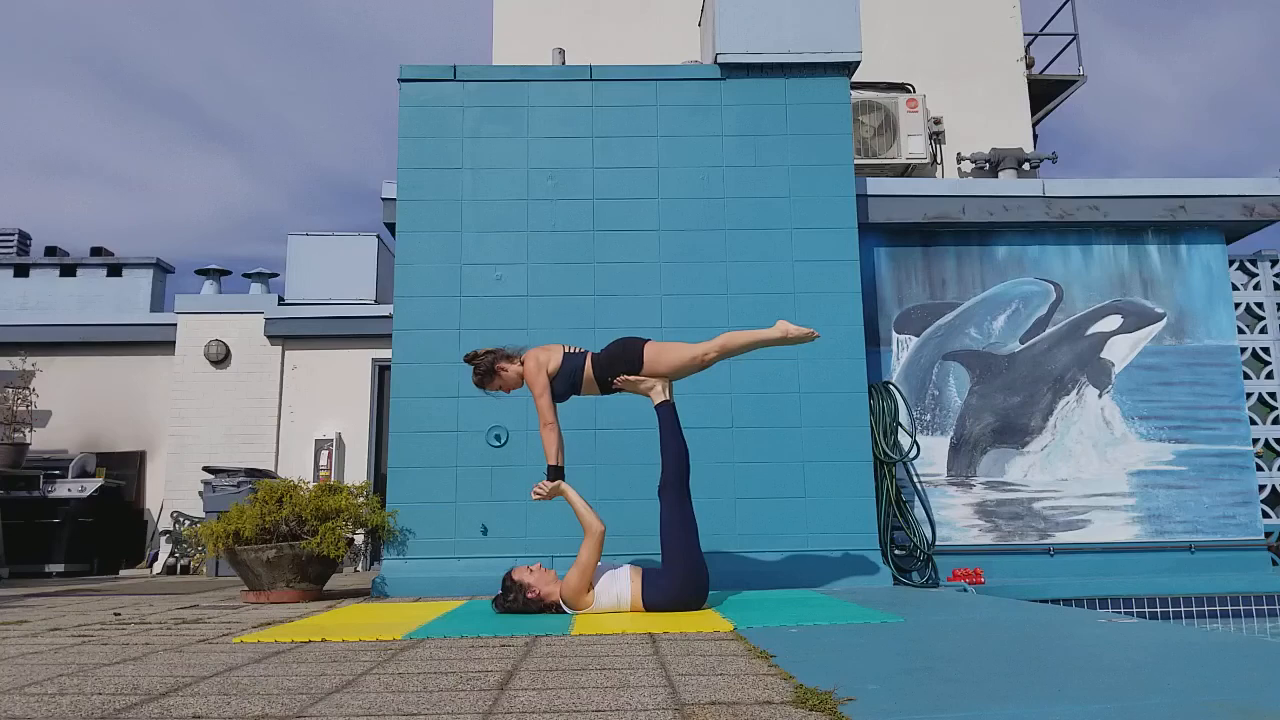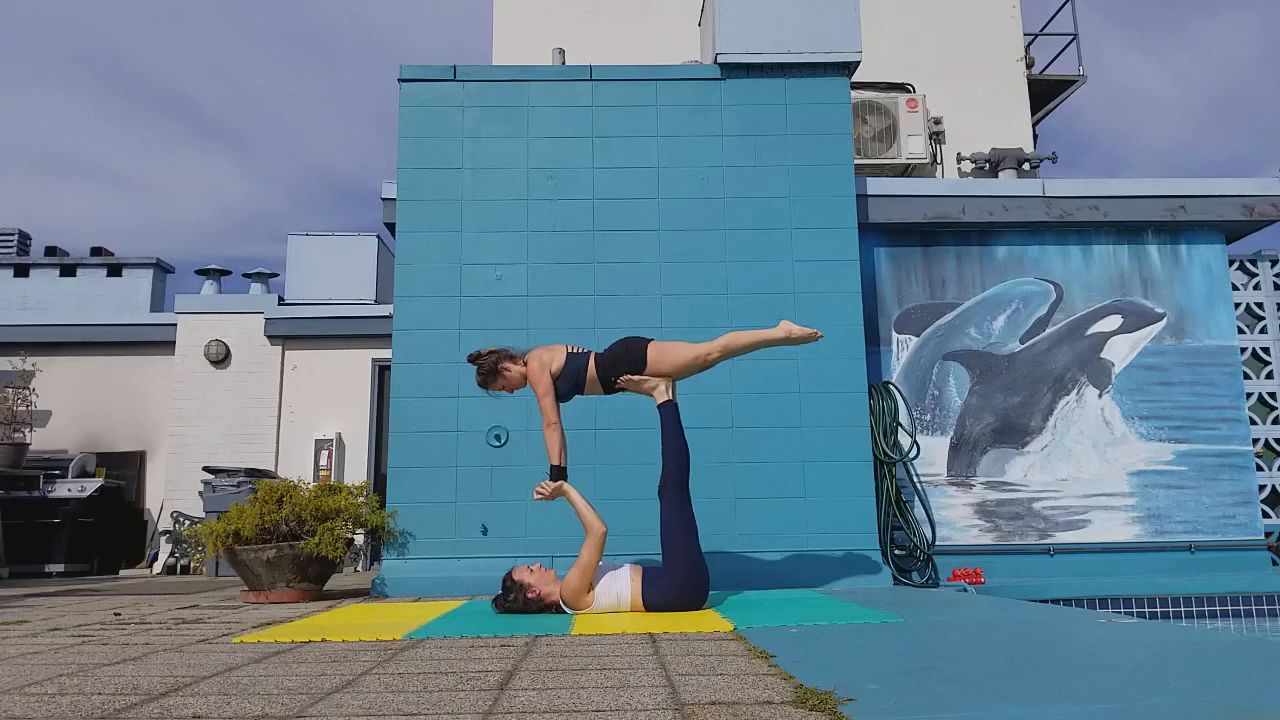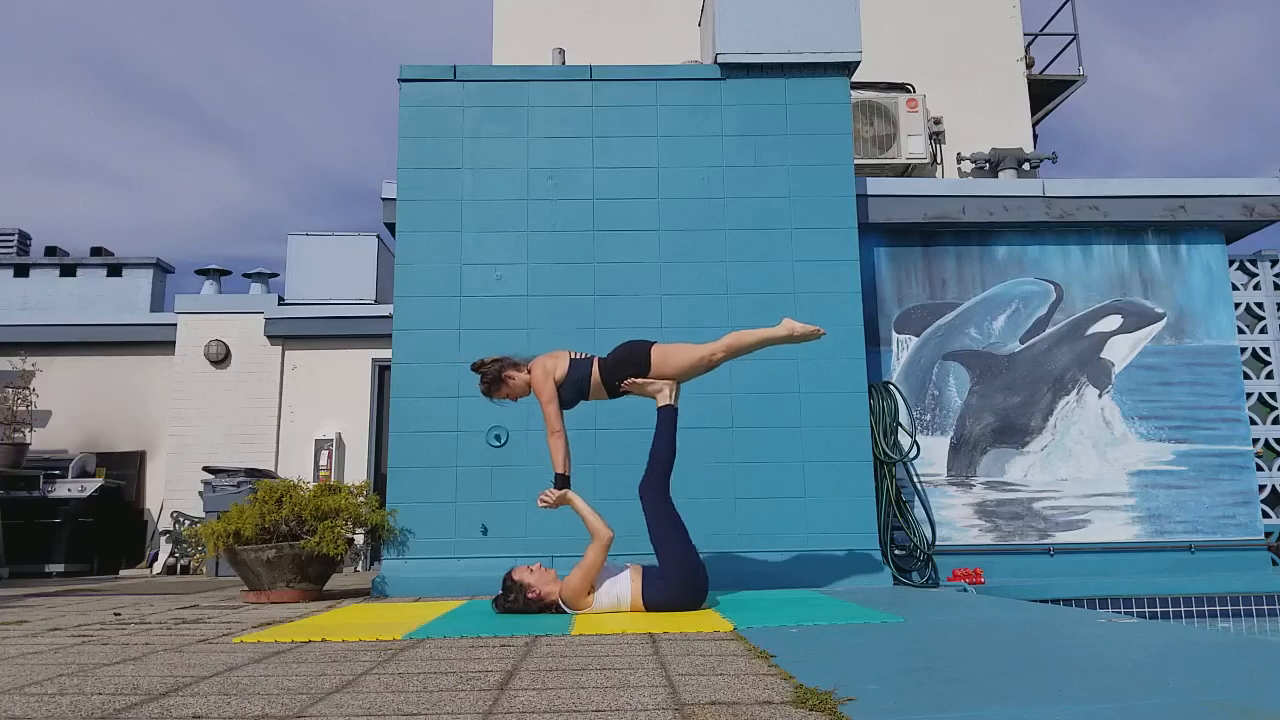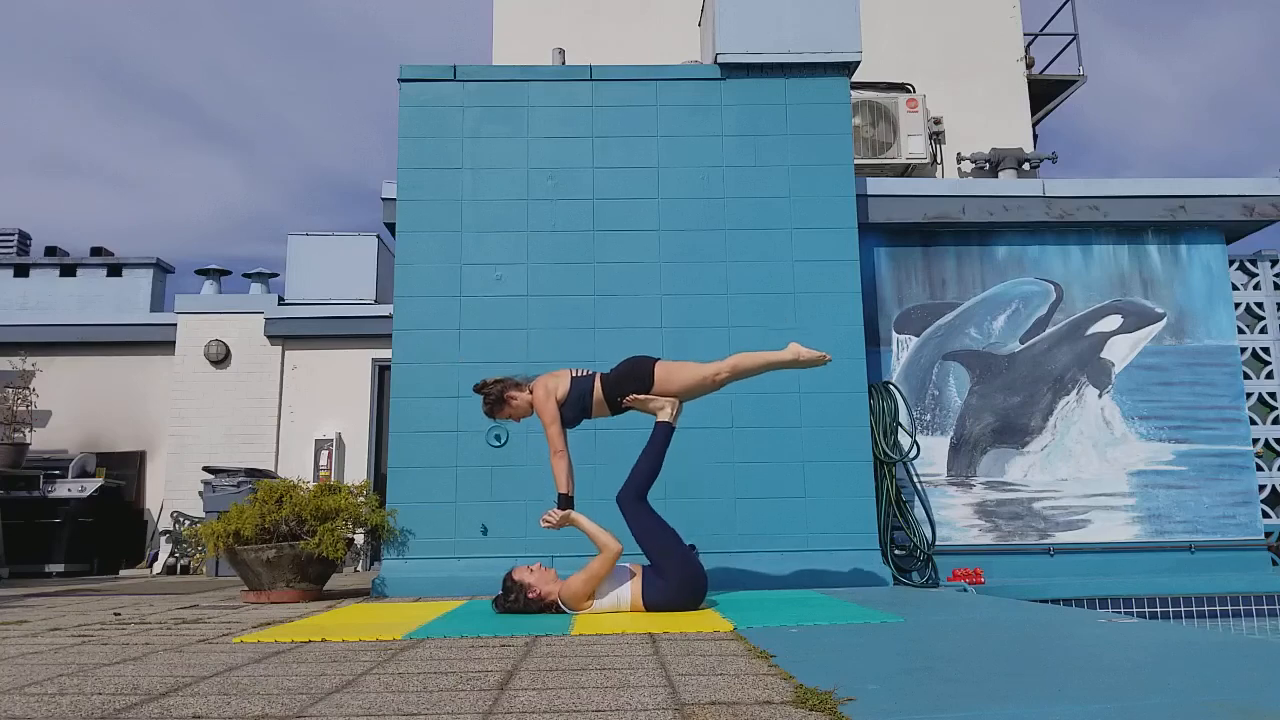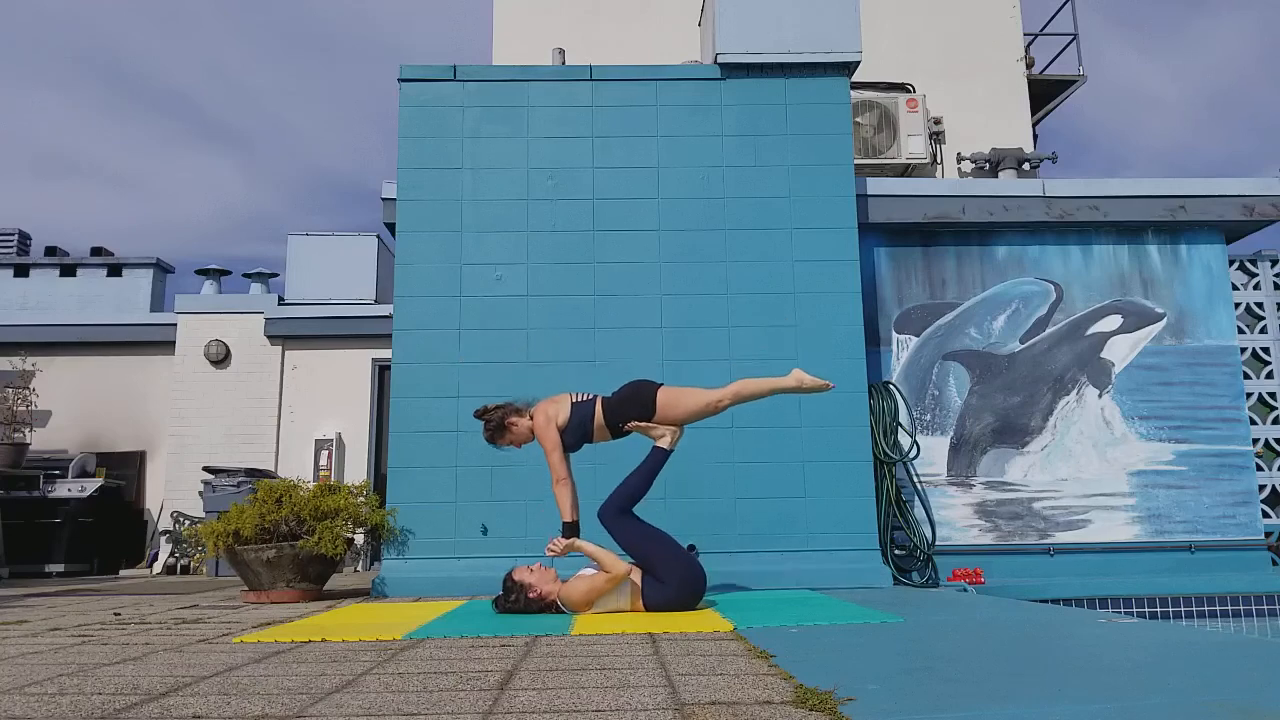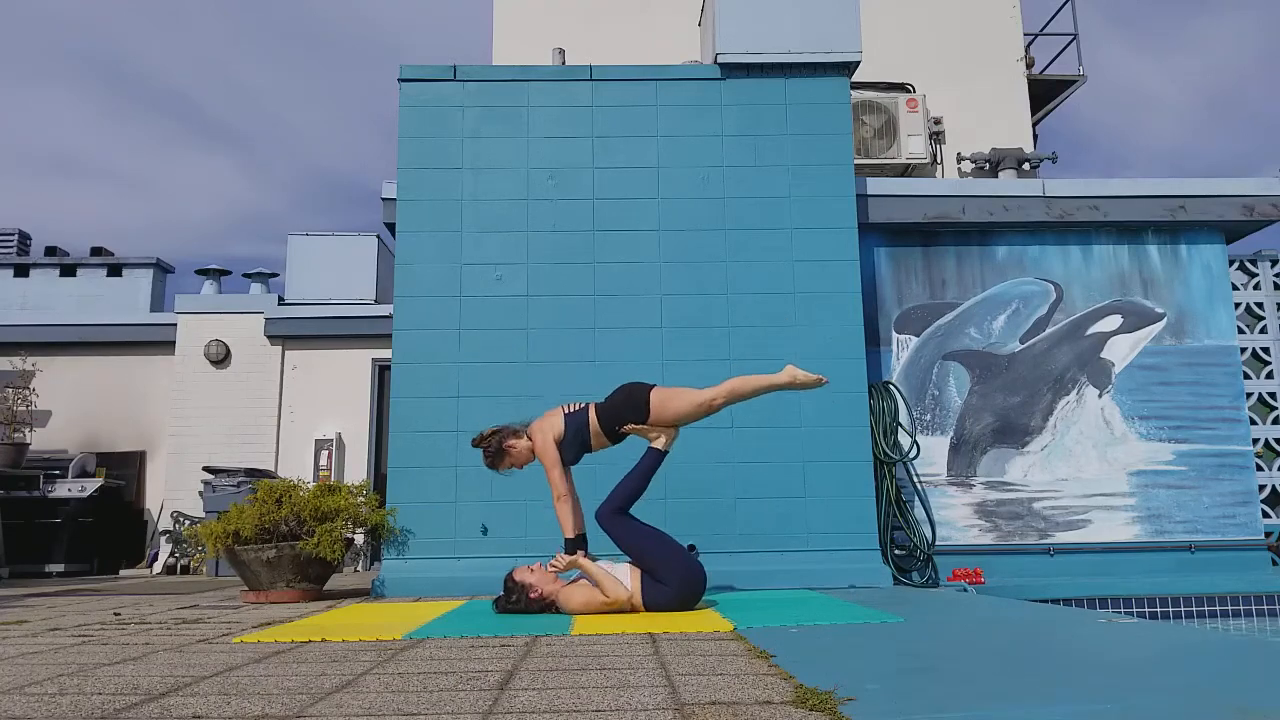
dt=0.3s
person 1, frame 1
left shoulder: (532, 365)
right shoulder: (538, 364)
left elbow: (548, 424)
right elbow: (553, 426)
left wrist: (554, 475)
right wrist: (557, 473)
left hip: (625, 362)
right hip: (622, 367)
left knee: (706, 353)
right knee: (705, 355)
left ankle: (777, 332)
right ankle: (777, 332)
person 1, frame 2
left shoulder: (535, 365)
right shoulder: (542, 365)
left elbow: (551, 424)
right elbow: (555, 425)
left wrist: (556, 475)
right wrist: (560, 475)
left hip: (628, 363)
right hip: (625, 369)
left knee: (710, 352)
right knee: (708, 356)
left ankle: (780, 334)
right ankle: (780, 333)
person 1, frame 3
left shoulder: (539, 373)
right shoulder: (545, 372)
left elbow: (555, 432)
right elbow: (559, 433)
left wrist: (560, 483)
right wrist: (564, 482)
left hip: (632, 365)
right hip: (630, 371)
left knee: (714, 353)
right knee: (712, 357)
left ankle: (784, 331)
right ankle: (784, 331)
person 1, frame 4
left shoulder: (540, 393)
right shoulder: (549, 391)
left elbow: (558, 452)
right elbow: (562, 453)
left wrist: (564, 503)
right wrist: (567, 503)
left hip: (635, 381)
right hip: (632, 385)
left knee: (718, 373)
right knee: (717, 376)
left ankle: (788, 355)
right ankle: (788, 355)
person 1, frame 5
left shoulder: (541, 418)
right shoulder: (550, 416)
left elbow: (561, 480)
right elbow: (566, 480)
left wrist: (569, 531)
right wrist: (572, 528)
left hip: (635, 406)
right hip: (632, 409)
left knee: (719, 398)
right knee: (718, 399)
left ankle: (790, 382)
right ankle: (790, 380)
person 1, frame 6
left shoulder: (540, 438)
right shoulder: (544, 437)
left elbow: (561, 497)
right elbow: (567, 498)
left wrist: (573, 549)
right wrist: (578, 547)
left hip: (630, 409)
right hip: (628, 414)
left knee: (713, 399)
right knee: (712, 400)
left ankle: (784, 377)
right ankle: (784, 375)
person 2, frame 1
left shoulder: (570, 594)
right shoulder: (571, 593)
right elbow: (596, 531)
right wrist: (564, 489)
left hip: (677, 587)
right hip: (682, 587)
right knee: (672, 488)
right ankle: (660, 399)
person 2, frame 2
left shoulder: (571, 594)
right shoulder: (571, 593)
right elbow: (598, 532)
right wrist: (566, 490)
left hip: (679, 588)
right hip: (682, 589)
right knee: (672, 489)
right ankle: (663, 398)
person 2, frame 3
left shoulder: (572, 592)
right shoulder: (571, 593)
right elbow: (604, 536)
right wrist: (570, 497)
left hip: (677, 586)
right hip: (681, 587)
right knee: (653, 489)
right ankle: (665, 403)
person 2, frame 4
left shoulder: (573, 589)
right shoulder: (571, 593)
right elbow: (613, 548)
right wrist: (573, 517)
left hip: (678, 587)
right hip: (681, 586)
right knee: (629, 498)
left ankle: (665, 419)
right ankle: (665, 419)
person 2, frame 5
left shoulder: (572, 590)
right shoulder: (571, 595)
right elbow: (620, 569)
right wrist: (577, 544)
left hip: (678, 584)
right hip: (680, 585)
left knee: (612, 513)
right knee: (613, 512)
left ankle: (664, 443)
right ankle: (664, 444)
person 2, frame 6
left shoulder: (570, 591)
right shoulder: (568, 598)
right elbow: (620, 595)
right wrist: (581, 562)
left hip: (677, 586)
right hip: (678, 585)
left knee: (609, 512)
right knee: (610, 513)
left ankle: (659, 442)
right ankle: (659, 442)
